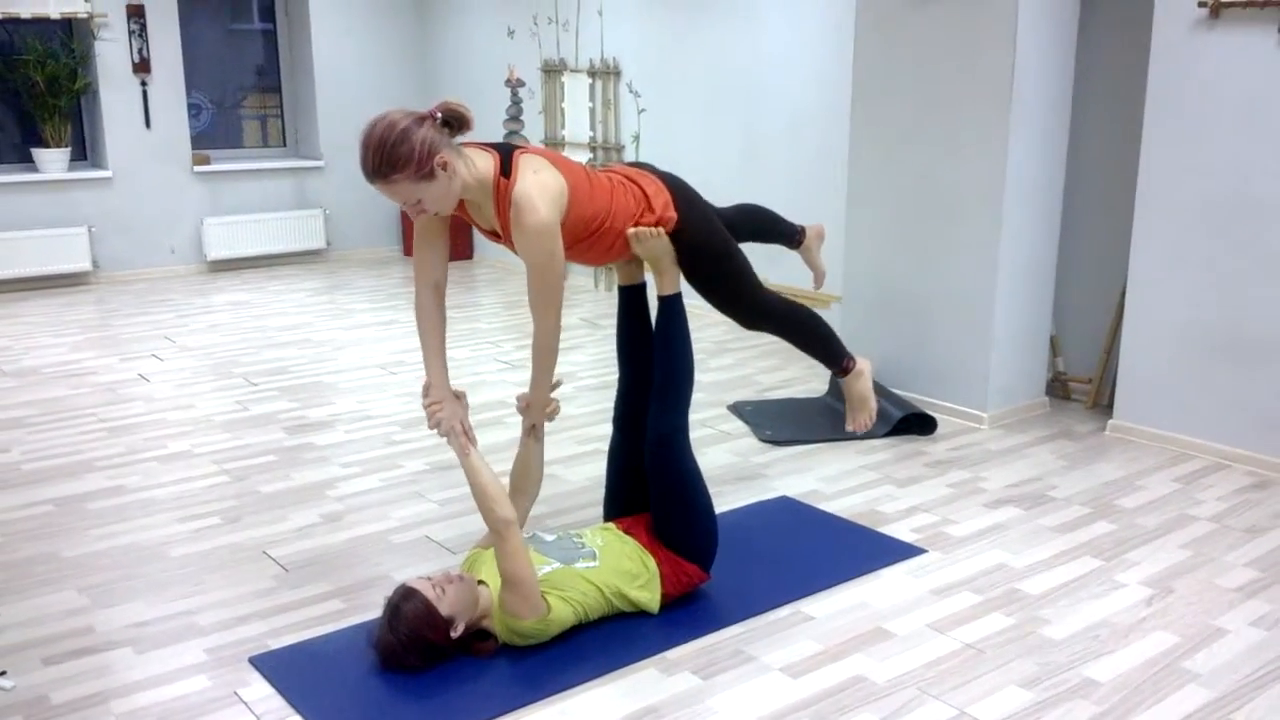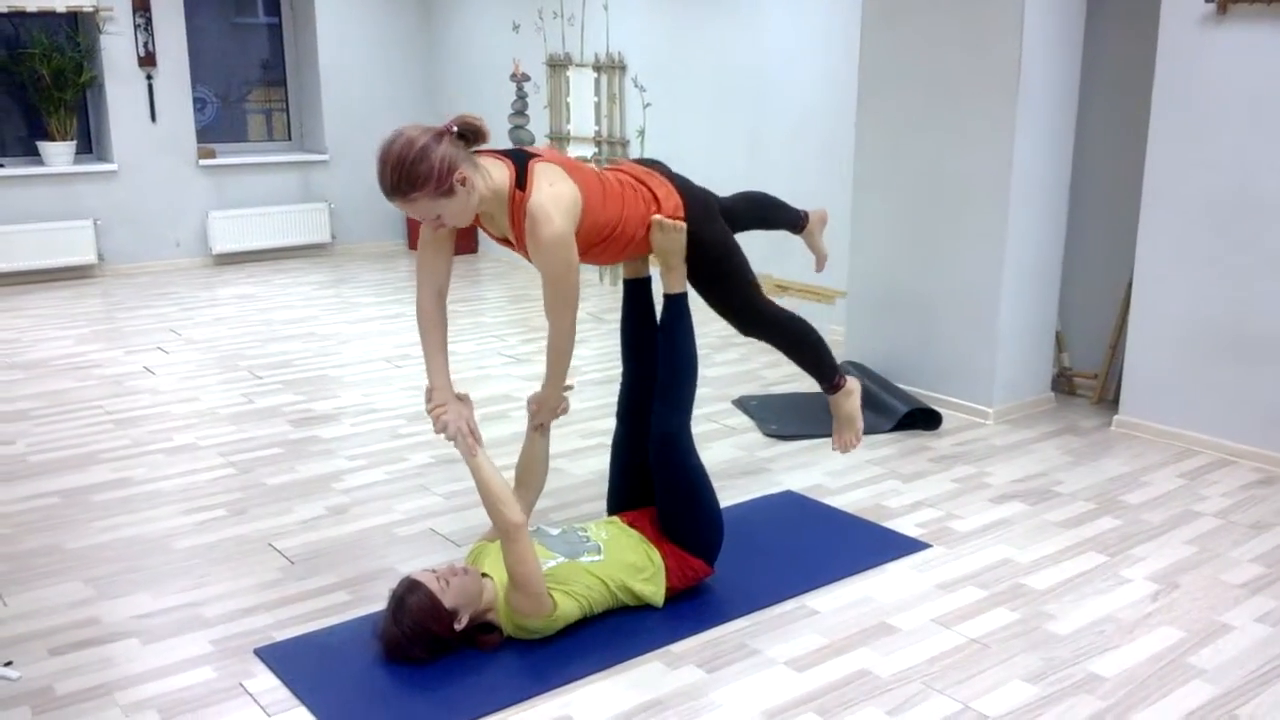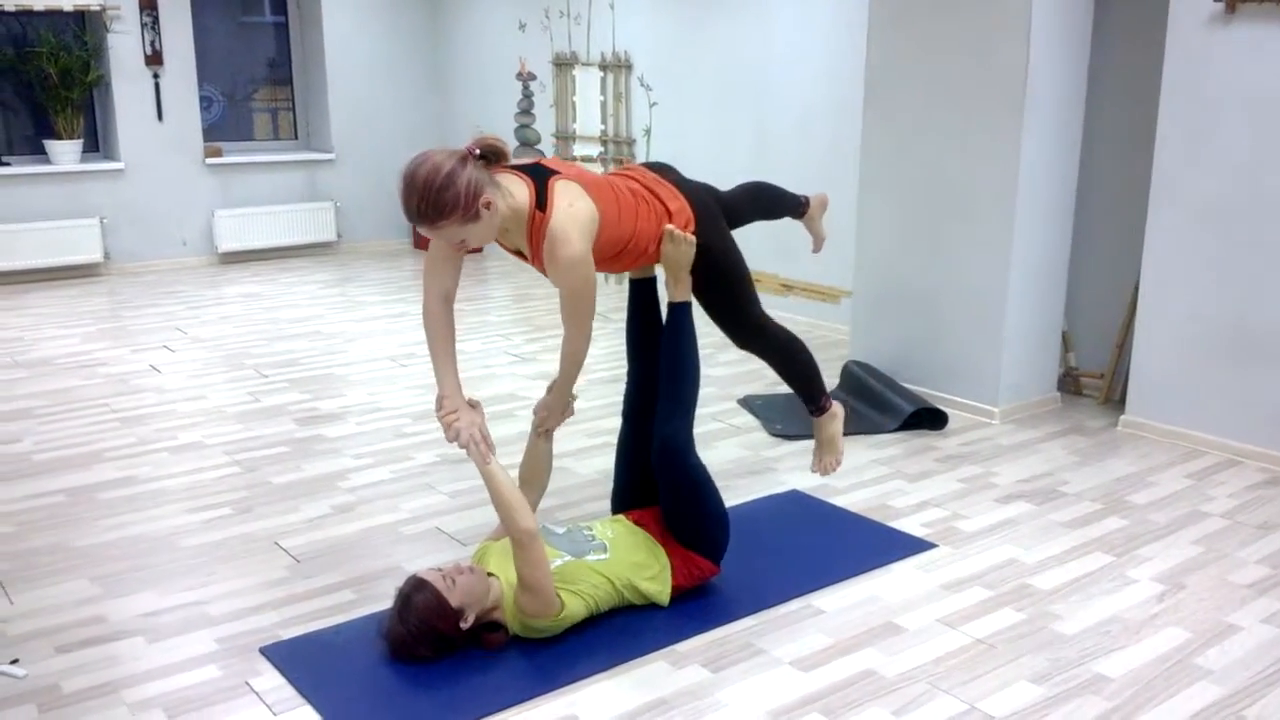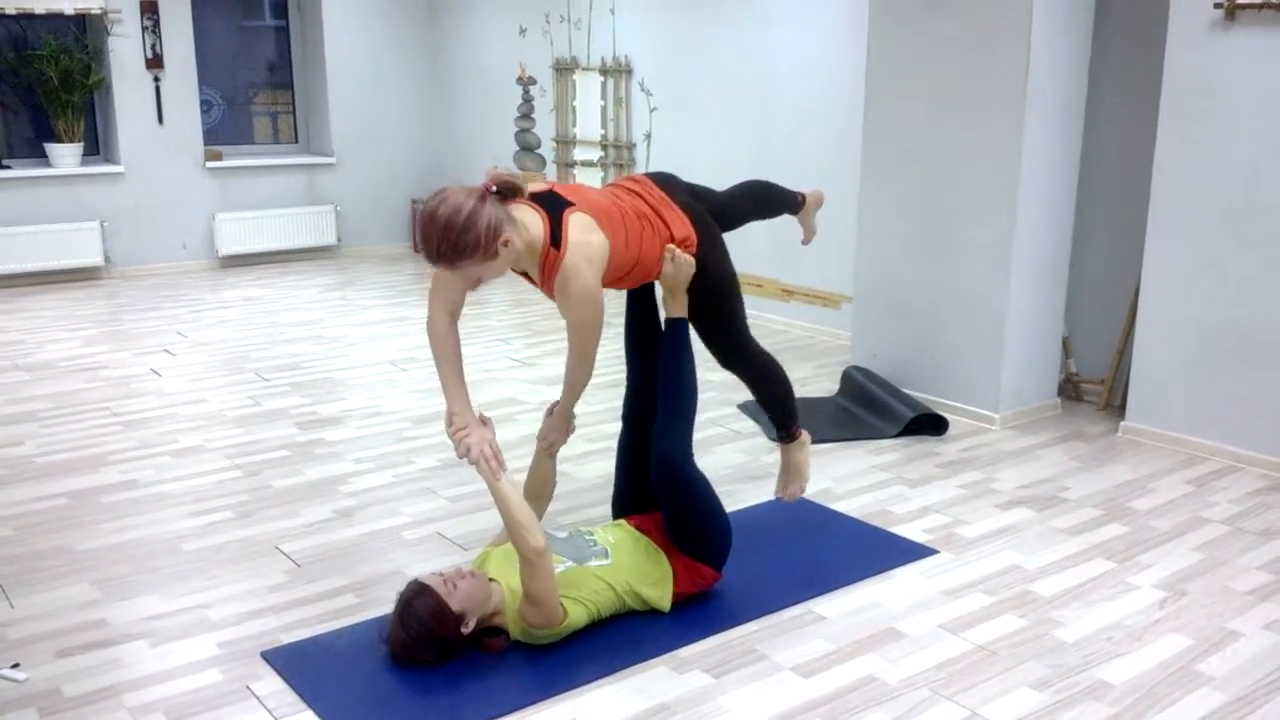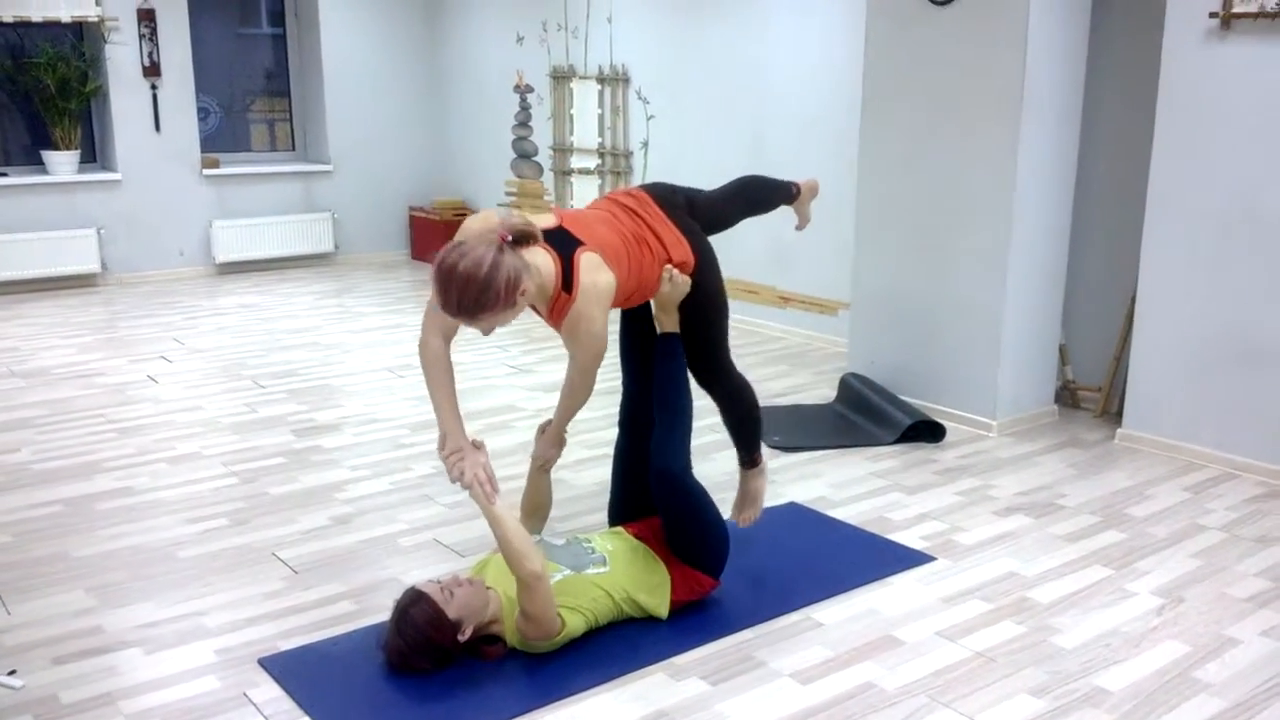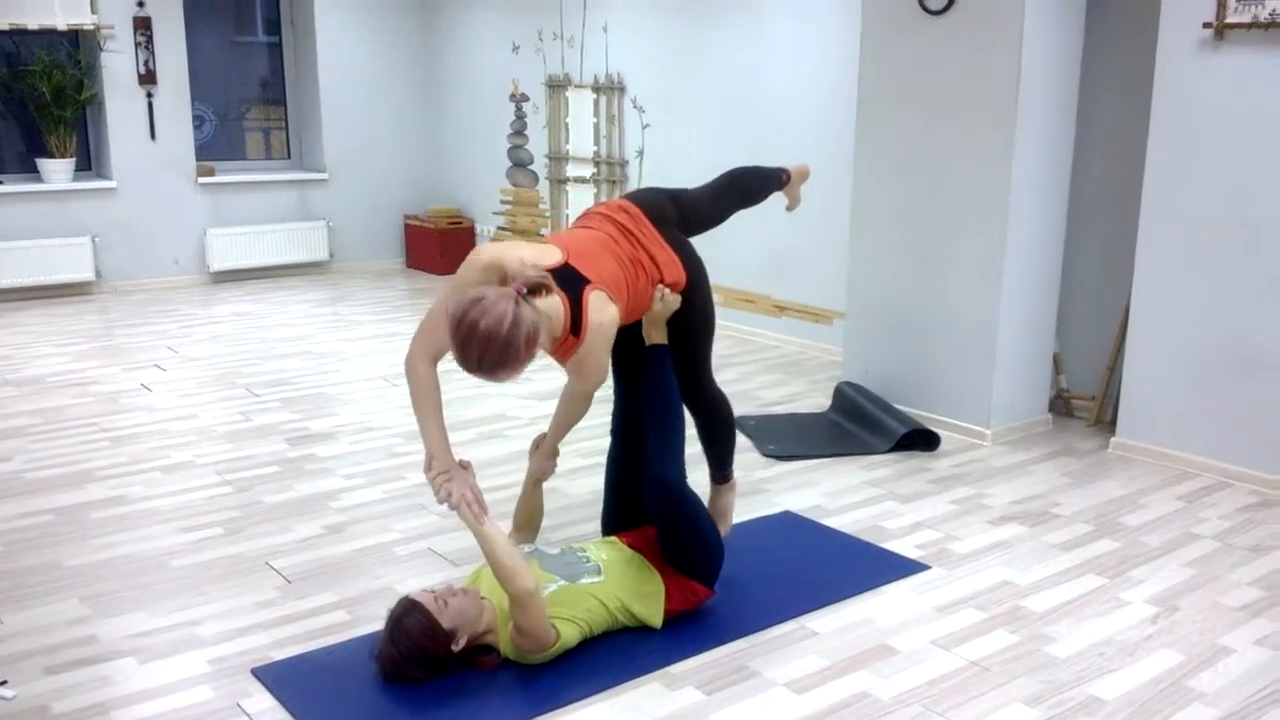
dt=0.2s
person 1, frame 1
left shoulder: (529, 202)
right shoulder: (439, 178)
left elbow: (547, 320)
right elbow: (429, 288)
left wrist: (538, 399)
right wrist: (439, 388)
left hip: (663, 212)
right hip: (622, 197)
left knee: (754, 307)
right knee: (727, 222)
left ankle: (850, 371)
right ankle: (803, 238)
person 1, frame 2
left shoulder: (545, 213)
right shoulder: (450, 184)
left elbow: (563, 324)
right elbow: (431, 293)
left wrist: (550, 395)
right wrist: (443, 392)
left hip: (671, 210)
right hip: (630, 194)
left knee: (752, 313)
right knee: (733, 214)
left ankle: (840, 389)
right ankle: (805, 224)
person 1, frame 3
left shoulder: (563, 233)
right shoulder: (467, 189)
left elbow: (578, 335)
right elbow: (437, 301)
left wrist: (558, 400)
right wrist: (452, 399)
left hip: (680, 218)
right hip: (638, 191)
left knee: (750, 328)
right knee: (733, 208)
left ankle: (824, 411)
right ankle: (805, 208)
person 1, frame 4
left shoulder: (574, 265)
right shoulder: (476, 212)
left elbow: (583, 360)
right elbow: (440, 318)
left wrist: (561, 416)
right wrist: (461, 415)
left hip: (681, 234)
right hip: (638, 197)
left knee: (735, 350)
right knee: (731, 206)
left ankle: (794, 439)
right ankle: (800, 202)
person 1, frame 5
left shoulder: (586, 305)
right shoulder: (481, 235)
left elbow: (581, 379)
right elbow: (434, 337)
left wrist: (554, 434)
right wrist: (455, 438)
left hip: (677, 251)
right hip: (635, 208)
left knee: (713, 372)
right knee: (724, 201)
left ankle: (753, 468)
right ankle: (796, 190)
person 1, frame 6
left shoulder: (594, 332)
right shoulder: (492, 264)
left elbow: (578, 396)
right elbow: (420, 357)
left wrist: (547, 448)
right wrist: (443, 462)
left hip: (669, 268)
right hip: (626, 215)
left knee: (694, 387)
right knee: (715, 196)
left ankle: (723, 483)
right ankle: (786, 176)
person 2, frame 1
left shoulder: (480, 569)
right shoulder: (519, 623)
left elbow: (519, 500)
right elbow: (504, 523)
left wrist: (532, 430)
right wrist: (462, 444)
left hip: (627, 536)
right hip: (673, 561)
right knee: (664, 432)
right ankle: (664, 276)
person 2, frame 2
left shoulder: (484, 563)
right shoulder: (523, 616)
left elbow: (523, 494)
right elbow: (513, 523)
left wrist: (538, 425)
right wrist: (469, 446)
left hip: (631, 529)
right hip: (679, 554)
right knee: (667, 430)
left ankle: (638, 269)
right ankle: (672, 278)
person 2, frame 3
left shoulder: (490, 560)
right shoulder: (529, 615)
left elbow: (528, 494)
right elbow: (526, 531)
left wrist: (543, 427)
right wrist: (481, 454)
left hip: (636, 528)
right hip: (686, 554)
right knee: (668, 438)
left ankle: (645, 271)
right ankle: (678, 285)
person 2, frame 4
left shoulder: (492, 564)
right shoulder: (532, 622)
left elbow: (532, 505)
right elbow: (535, 548)
left wrist: (547, 445)
right wrist: (490, 469)
left hip: (636, 534)
right hip: (688, 561)
right knee: (667, 454)
left ankle: (643, 278)
right ankle: (675, 303)
person 2, frame 5
left shoulder: (490, 574)
right shoulder: (528, 631)
left elbow: (530, 521)
right elbow: (532, 572)
left wrist: (541, 462)
right wrist: (483, 495)
left hip: (634, 538)
right hip: (687, 568)
right knee: (666, 466)
right ankle: (666, 321)
person 2, frame 6
left shoulder: (486, 584)
right shoulder: (522, 643)
left elbow: (521, 535)
right elbow: (524, 588)
left wrist: (533, 478)
right wrist: (472, 515)
left hip: (628, 548)
right hip: (679, 578)
right knee: (660, 475)
right ankle: (654, 334)
